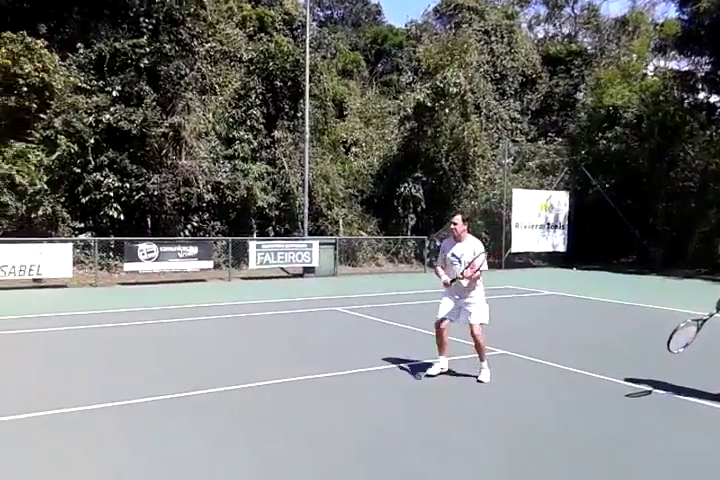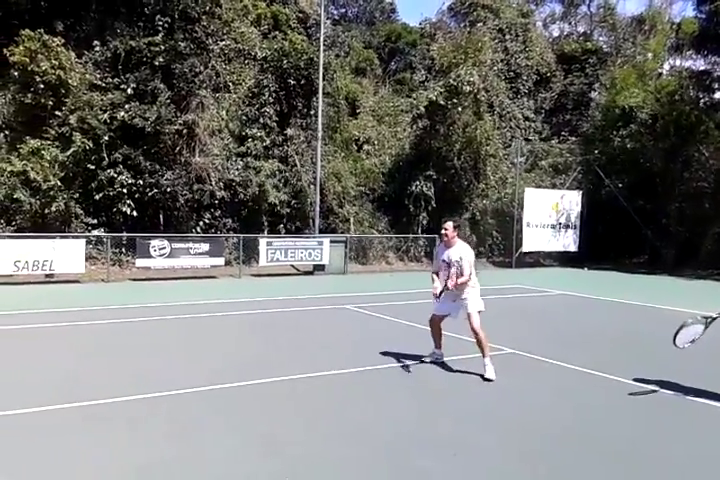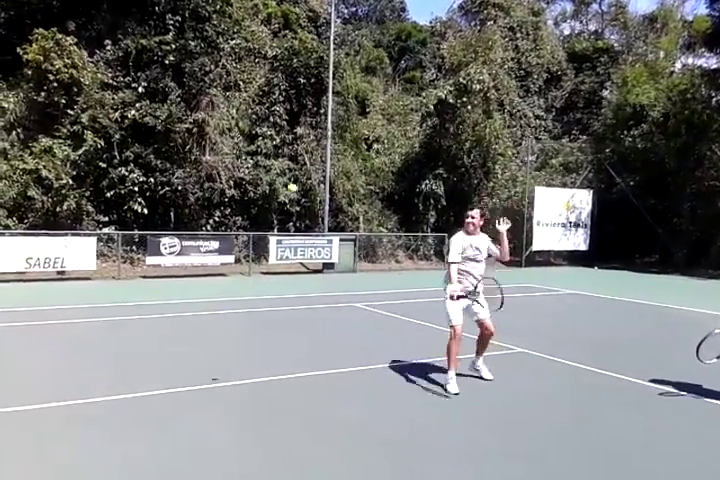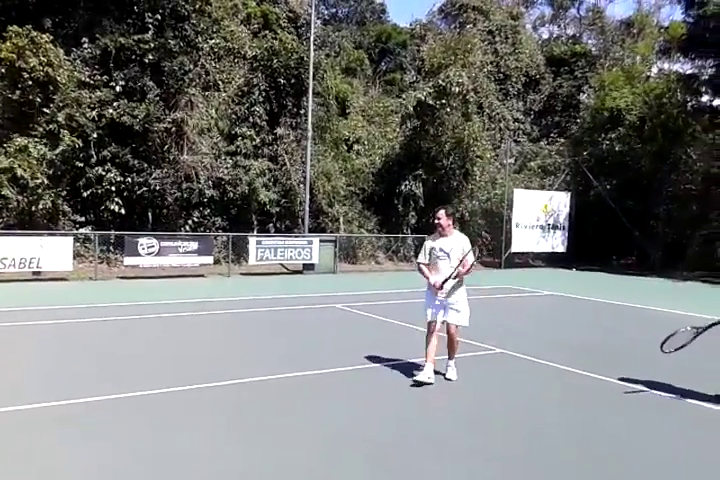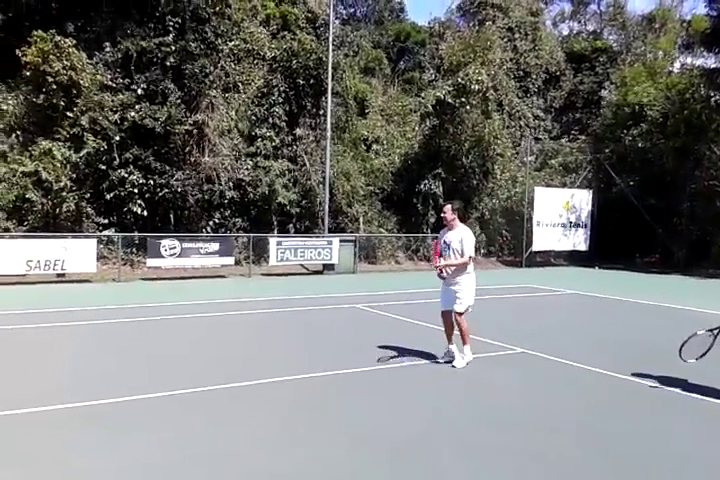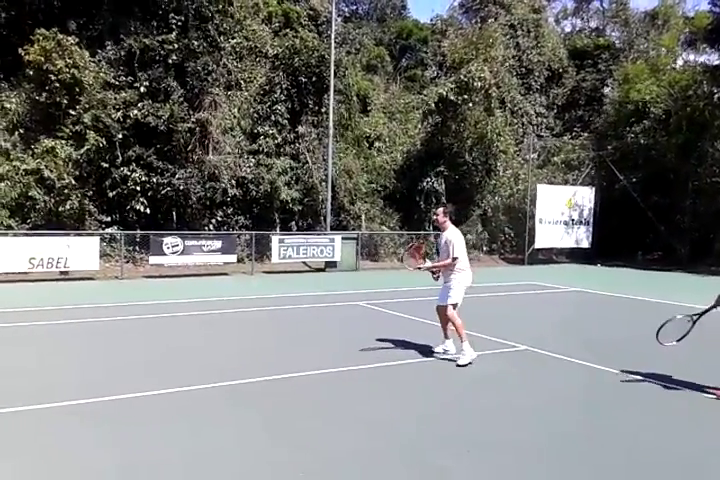
dt=0.7s
person 1, frame 1
left shoulder: (476, 245)
right shoulder: (446, 244)
left elbow: (478, 273)
right elbow: (438, 266)
left wrist: (470, 275)
right wrist: (442, 277)
left hip: (472, 295)
right hip: (451, 293)
left knee: (476, 333)
right knee: (440, 325)
left ankle: (484, 367)
right ankle: (442, 362)
person 1, frame 2
left shoulder: (465, 251)
right shoulder: (439, 248)
left elbow: (467, 276)
right elbow: (435, 271)
left wrist: (455, 283)
right wrist: (436, 285)
left hip: (468, 292)
right hip: (449, 293)
left knee: (475, 327)
right knee: (434, 321)
left ankle: (488, 365)
right ankle: (438, 353)
person 1, frame 3
left shoulder: (485, 240)
right shoulder: (457, 239)
left elbow: (504, 257)
right elbow: (453, 265)
left wrist: (502, 233)
right wrist: (454, 286)
right hip: (456, 292)
left knee: (489, 330)
right knee: (456, 332)
left ankle: (478, 363)
right ankle: (451, 376)
person 1, frame 4
left shoulder: (462, 240)
right shoulder: (430, 241)
left elbow: (469, 265)
right elbow: (422, 264)
left wrist: (463, 271)
right wrist: (431, 278)
left hip: (455, 293)
right hip: (434, 292)
left knee: (452, 331)
right knee: (432, 328)
left ankle: (451, 364)
right ankle: (428, 371)
person 1, frame 5
left shoulder: (465, 233)
right shoulder: (443, 233)
left elbow: (467, 259)
left wrist: (447, 264)
right wrist: (439, 267)
left hip: (463, 281)
right hip: (448, 281)
left knee: (458, 315)
right knee: (446, 315)
left ankle: (466, 351)
right ankle: (451, 350)
person 1, frame 6
left shoulder: (453, 235)
right shoulder: (444, 234)
left elbow: (453, 261)
left wrist: (431, 266)
right wrist: (435, 267)
left hip: (459, 277)
right hip: (449, 278)
left knee: (451, 312)
right knee: (441, 309)
left ankle: (467, 349)
right ankle: (448, 343)
